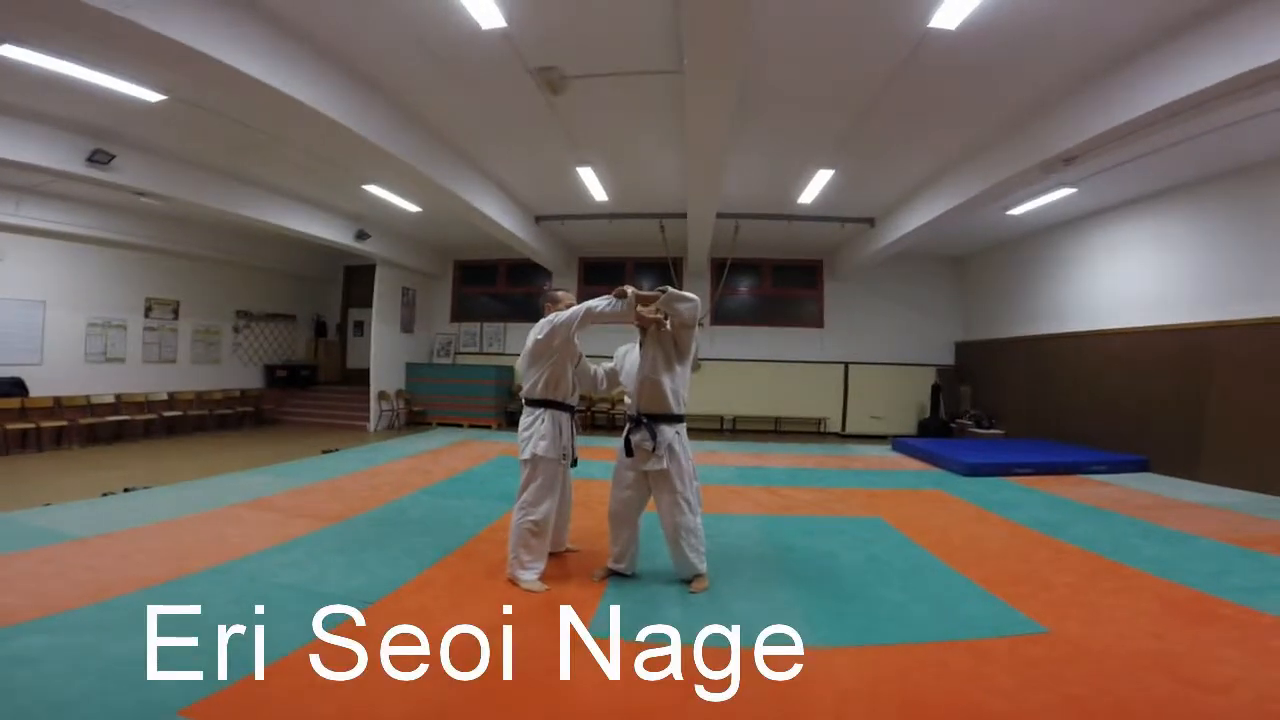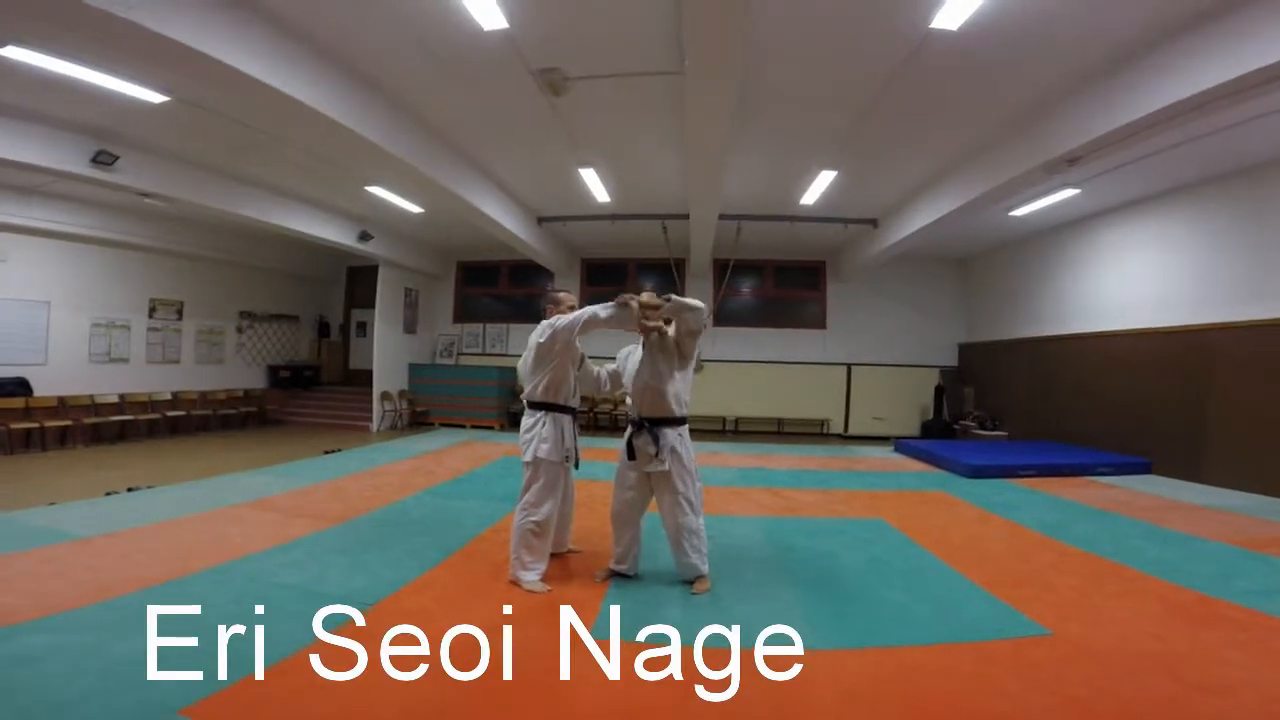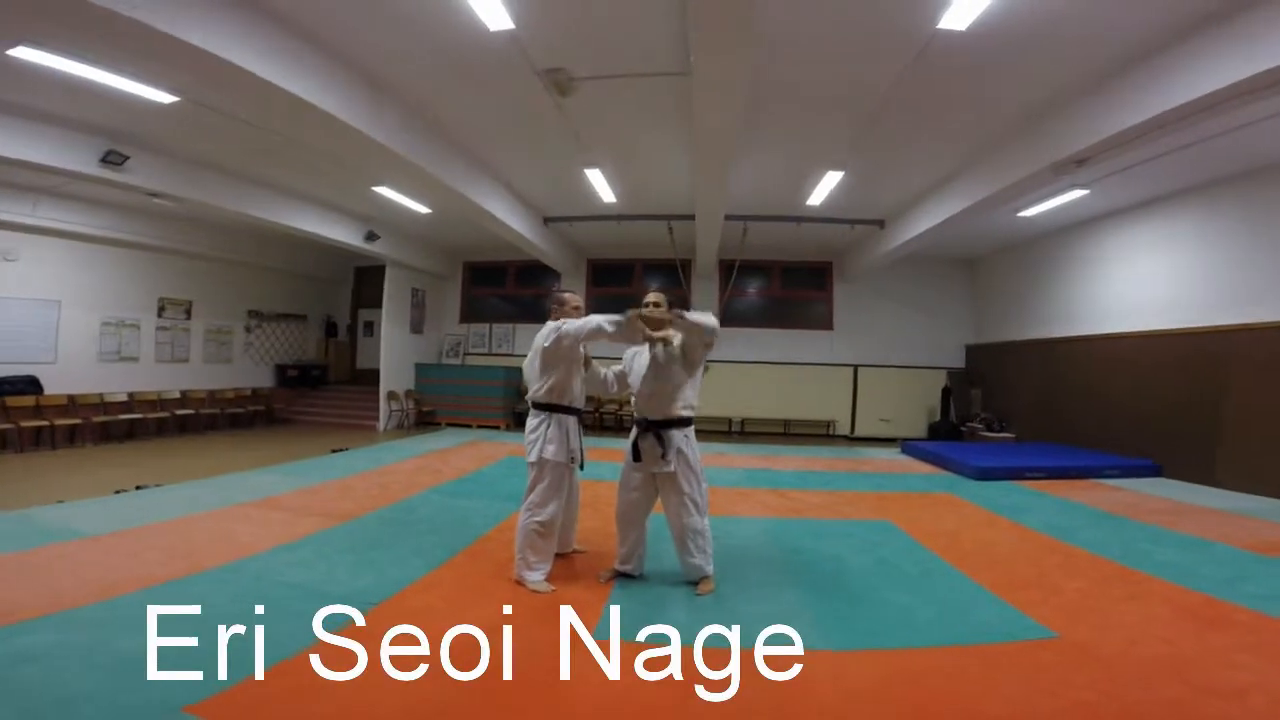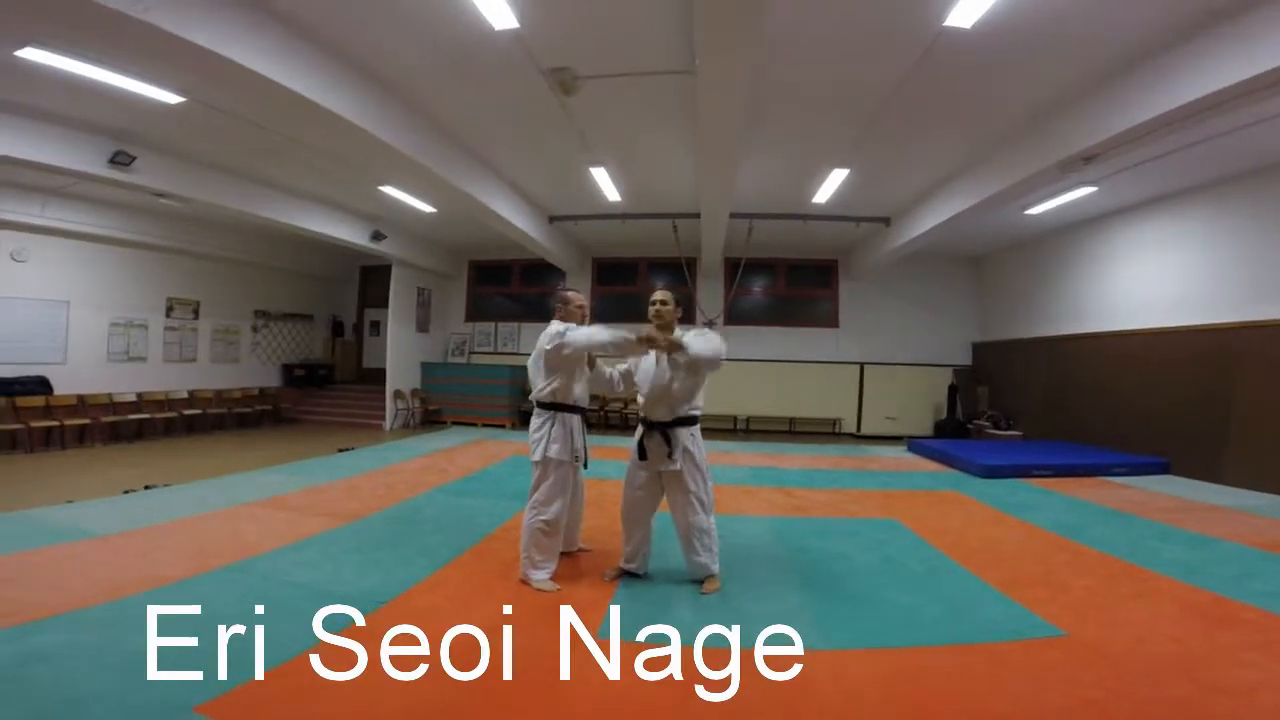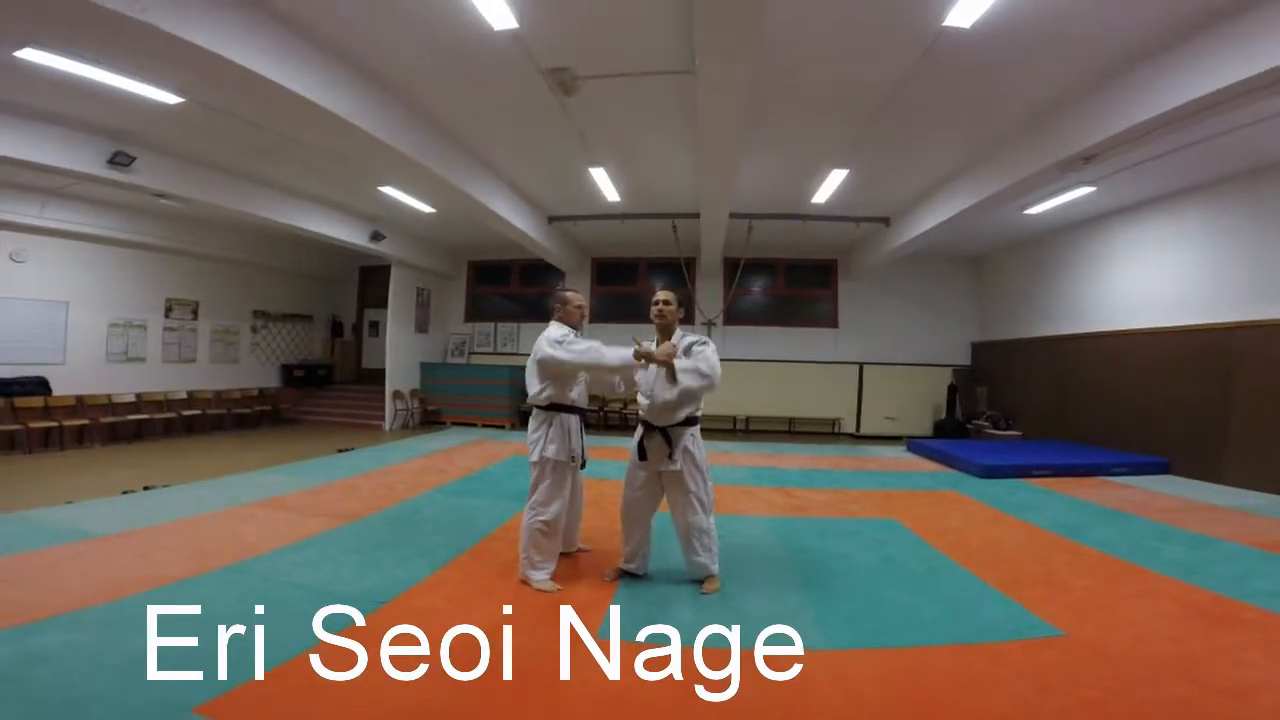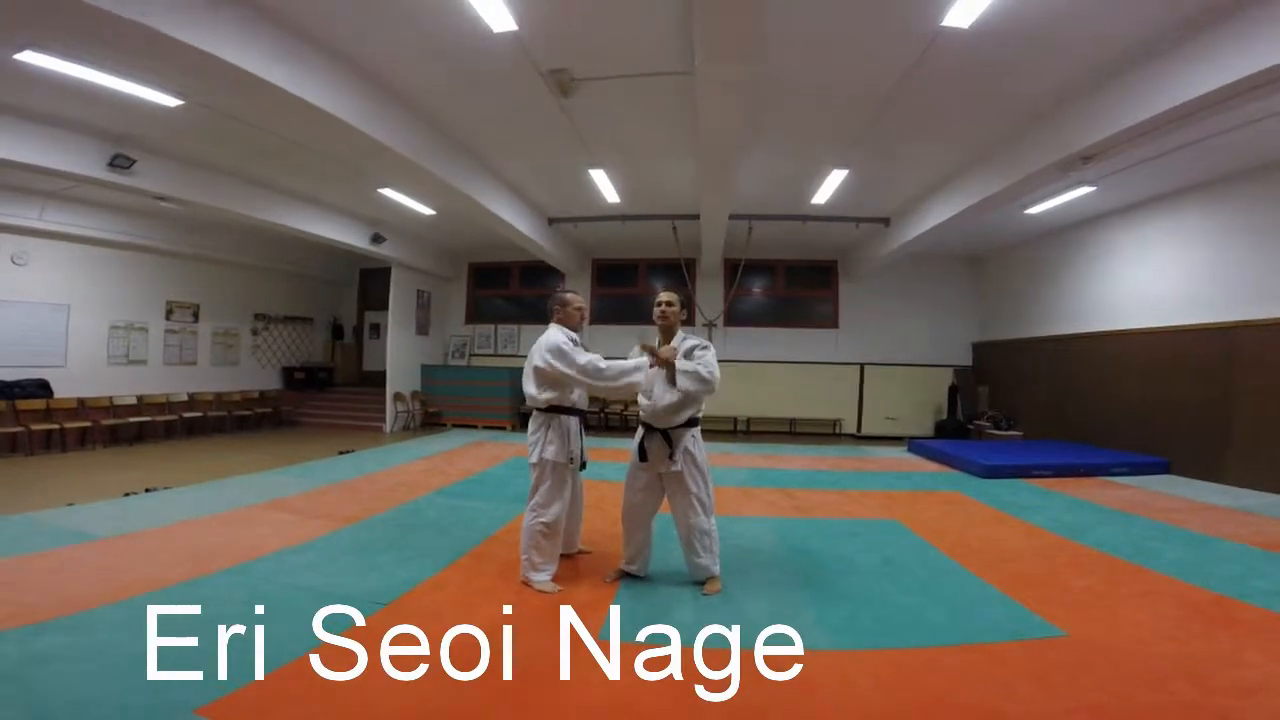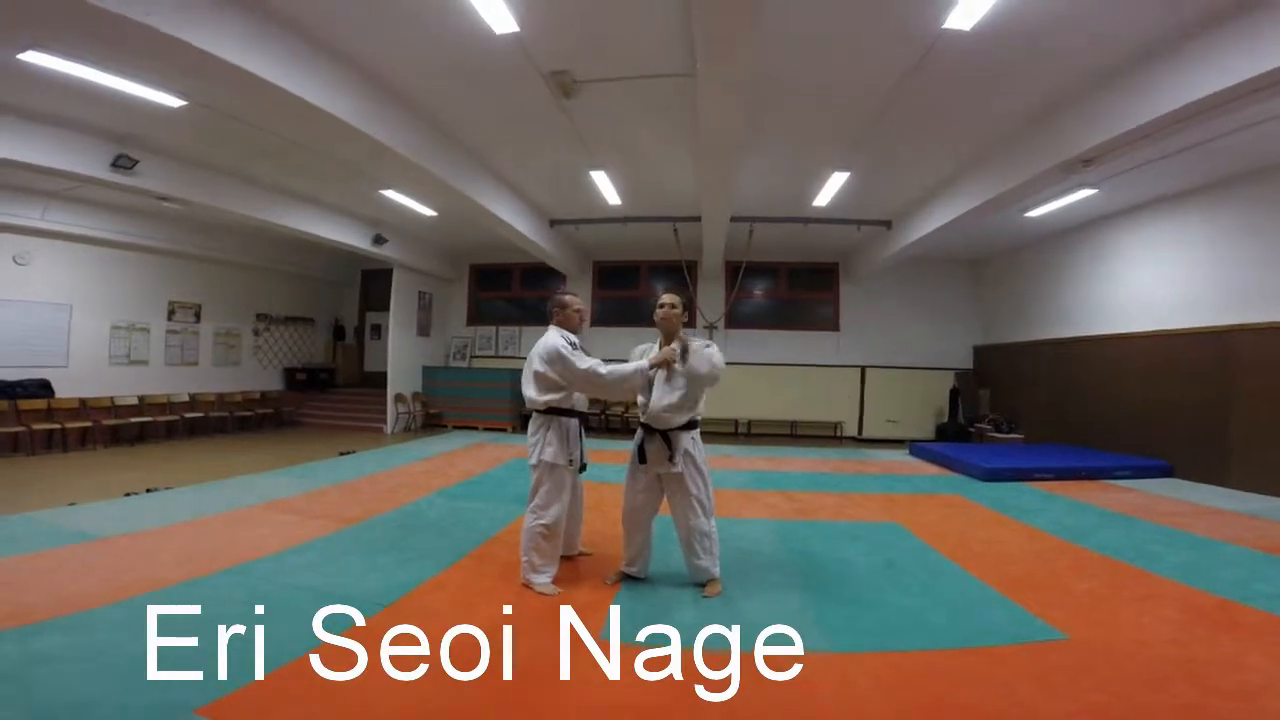
dt=0.1s
person 1, frame 1
left shoulder: (675, 339)
right shoulder: (626, 353)
left elbow: (690, 305)
right elbow: (600, 380)
left wrist: (646, 297)
right wrist: (576, 359)
left hip: (667, 437)
right hip: (634, 436)
left knee: (680, 508)
right knee: (622, 507)
left ankle: (695, 569)
right ankle: (620, 563)
person 1, frame 2
left shoulder: (678, 343)
right shoulder: (628, 354)
left elbow: (697, 312)
right elbow: (603, 382)
left wrist: (653, 303)
right wrist: (579, 361)
left hip: (670, 439)
right hip: (637, 438)
left knee: (682, 510)
right knee: (624, 508)
left ankle: (697, 571)
right ankle: (622, 564)
person 1, frame 3
left shoulder: (685, 343)
right shoulder: (634, 353)
left elbow: (709, 328)
right elbow: (612, 382)
left wrist: (668, 323)
left hip: (675, 440)
right hip: (642, 439)
left knee: (687, 511)
right knee: (629, 508)
left ankle: (702, 572)
right ankle: (627, 564)
person 1, frame 4
left shoulder: (692, 342)
right shoulder: (641, 353)
left elbow: (716, 351)
right elbow: (617, 382)
left wrist: (672, 345)
left hip: (681, 439)
right hip: (647, 438)
left knee: (693, 509)
right knee: (635, 507)
left ankle: (707, 570)
right ankle: (632, 563)
person 1, frame 5
left shoulder: (696, 345)
right shoulder: (643, 350)
left elbow: (710, 376)
left wrist: (668, 362)
left hip: (682, 440)
right hip: (647, 438)
left knee: (693, 510)
right knee: (635, 507)
left ankle: (707, 570)
right ankle: (632, 563)
person 1, frame 6
left shoulder: (697, 348)
right shoulder: (644, 352)
left elbow: (709, 381)
left wrist: (670, 362)
left hip: (682, 441)
right hip: (648, 440)
left knee: (694, 511)
right knee: (636, 509)
left ankle: (708, 572)
right ankle: (633, 565)
person 1, frame 7
left shoulder: (697, 348)
right shoulder: (642, 352)
left elbow: (713, 371)
left wrist: (682, 341)
left hip: (682, 443)
right hip: (647, 441)
left knee: (695, 513)
right knee: (636, 511)
left ankle: (709, 574)
right ankle: (633, 567)
person 2, frame 1
left shoulder: (557, 338)
right shoulder: (547, 329)
right elbow: (586, 312)
right wrist: (626, 305)
left hip: (556, 422)
right hip: (543, 425)
left knee: (558, 492)
right knee: (536, 498)
left ankle: (554, 543)
right ankle: (523, 570)
person 2, frame 2
left shoulder: (559, 341)
right shoulder: (548, 332)
right elbow: (588, 318)
right wrist: (629, 312)
left hip: (558, 424)
right hip: (544, 426)
left knee: (561, 493)
right knee: (538, 500)
left ankle: (556, 544)
right ankle: (524, 571)
person 2, frame 3
left shoulder: (564, 341)
right shoulder: (553, 334)
left elbow: (589, 378)
right elbow: (593, 326)
right wrist: (631, 326)
left hip: (564, 426)
right hip: (550, 427)
left knee: (566, 493)
right knee: (543, 501)
left ankle: (561, 544)
right ankle: (529, 570)
person 2, frame 4
left shoulder: (568, 340)
right shoulder: (557, 335)
left elbow: (597, 379)
right elbow: (596, 337)
right wrist: (636, 341)
left hip: (568, 424)
right hip: (554, 426)
left knee: (571, 492)
right knee: (548, 500)
left ankle: (566, 542)
right ankle: (535, 569)
person 2, frame 5
left shoulder: (564, 339)
right shoulder: (555, 338)
left elbow: (583, 373)
right elbow: (594, 356)
right wrist: (635, 356)
left hip: (567, 425)
right hip: (553, 427)
left knee: (570, 492)
right knee: (547, 500)
left ankle: (566, 543)
right ankle: (534, 570)
person 2, frame 6
left shoulder: (564, 341)
right shoulder: (554, 343)
left elbow: (585, 377)
right elbow: (596, 371)
right wrist: (647, 363)
left hip: (566, 427)
right hip: (552, 428)
left knee: (570, 493)
right knee: (547, 502)
left ankle: (567, 545)
right ankle: (535, 571)
person 2, frame 7
left shoulder: (563, 343)
right shoulder: (554, 346)
left elbow: (584, 380)
right elbow: (598, 376)
right wrist: (650, 364)
left hip: (565, 429)
right hip: (552, 431)
left knee: (570, 495)
right knee: (547, 504)
left ankle: (566, 546)
right ankle: (536, 573)
